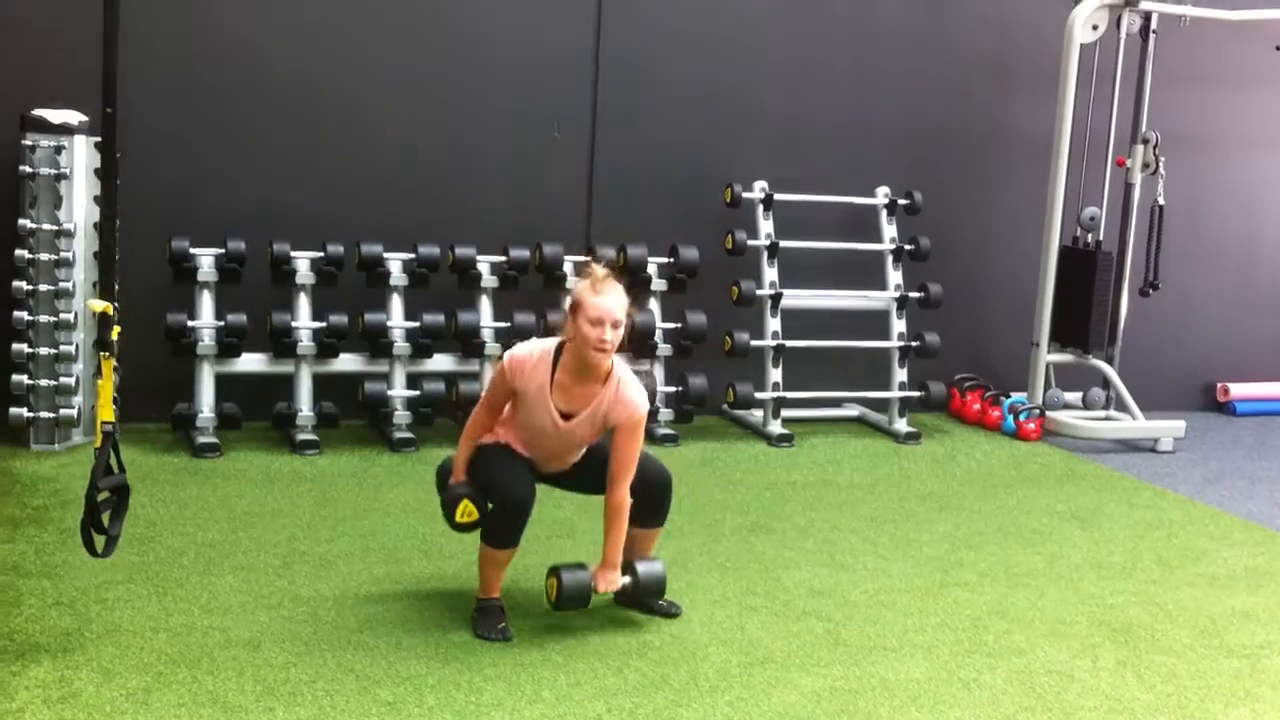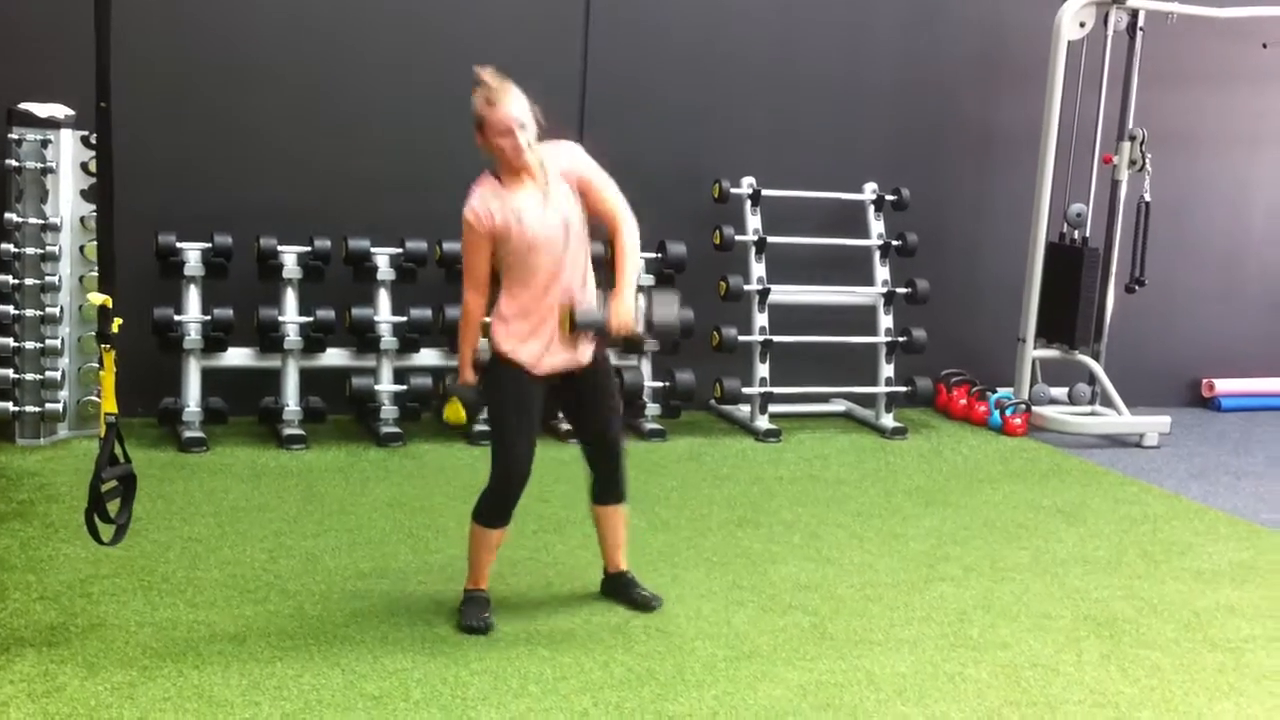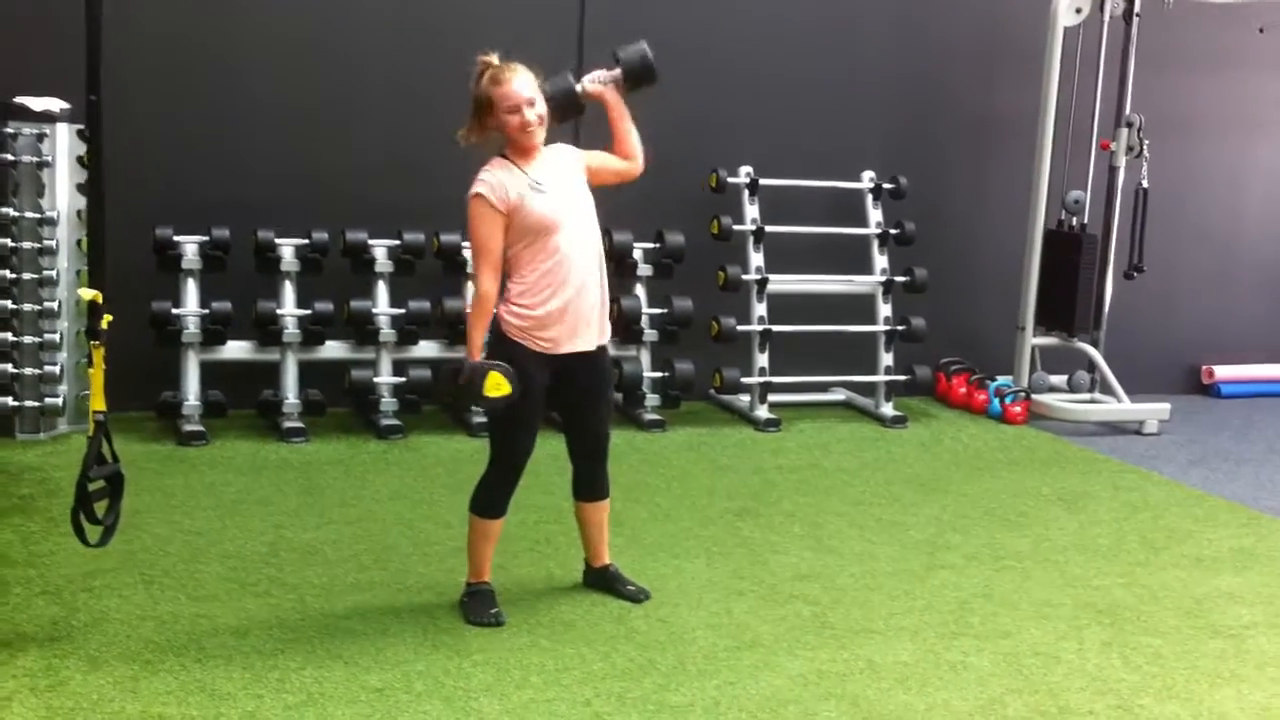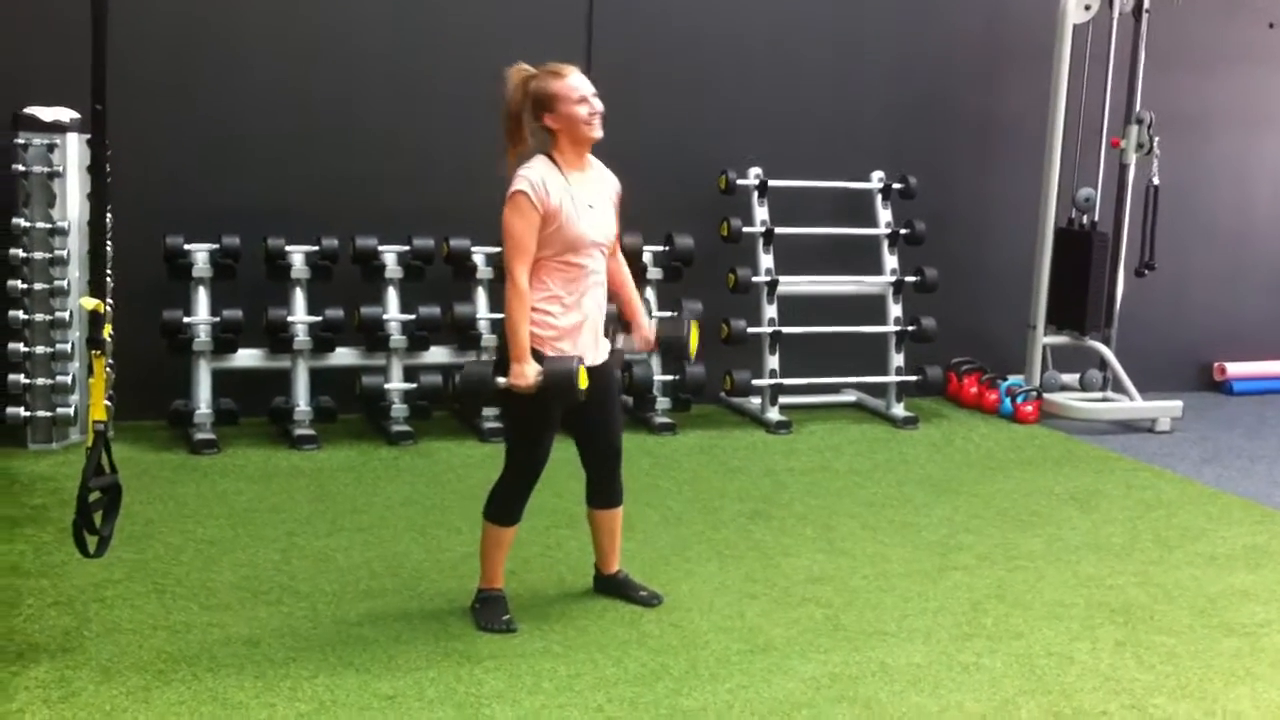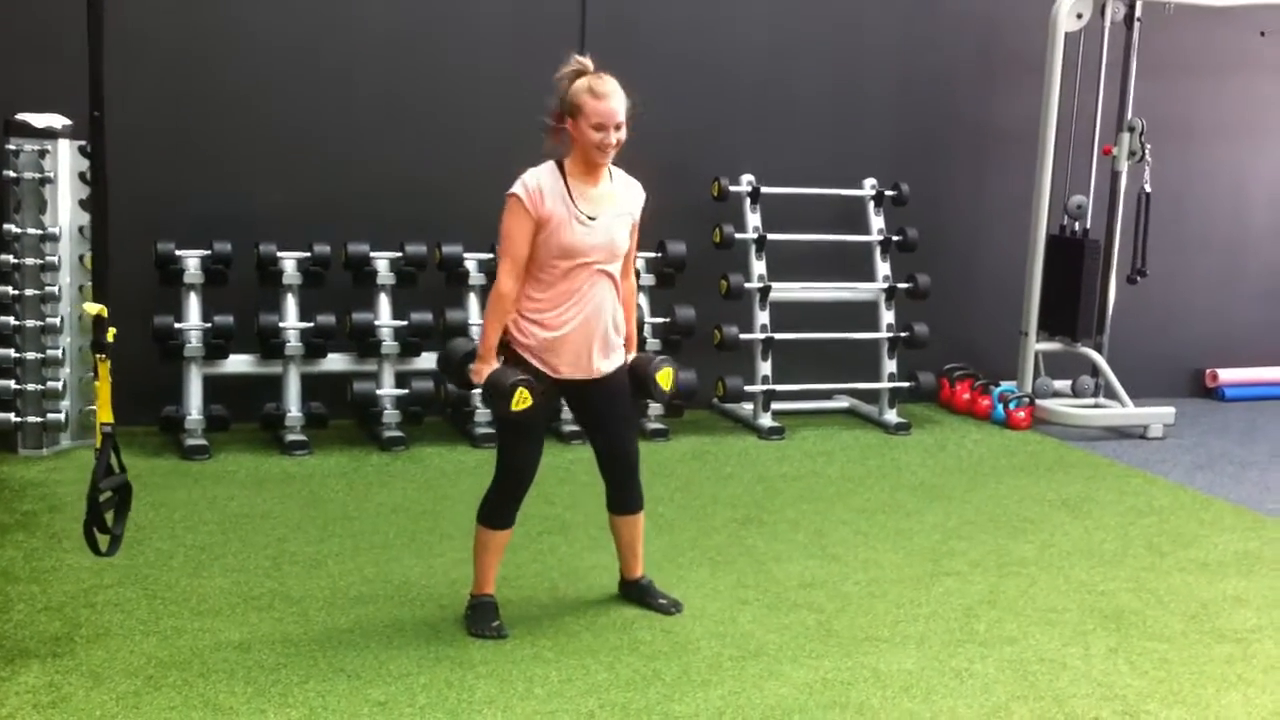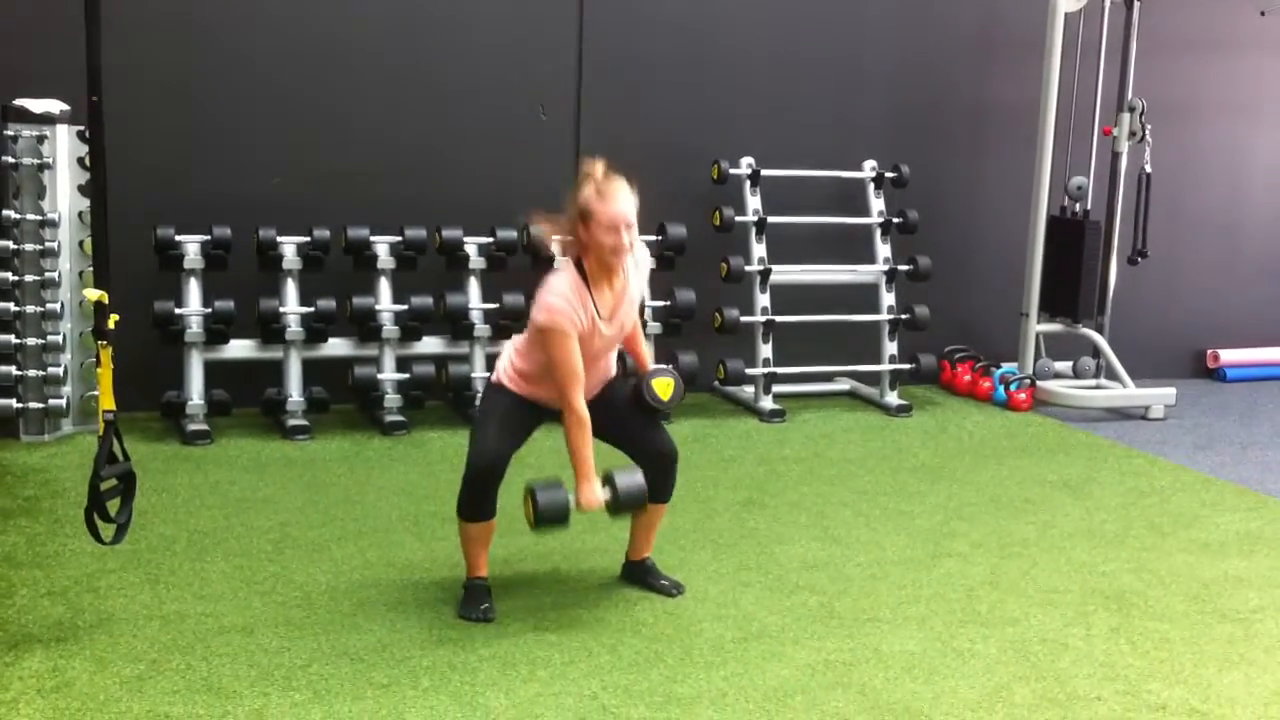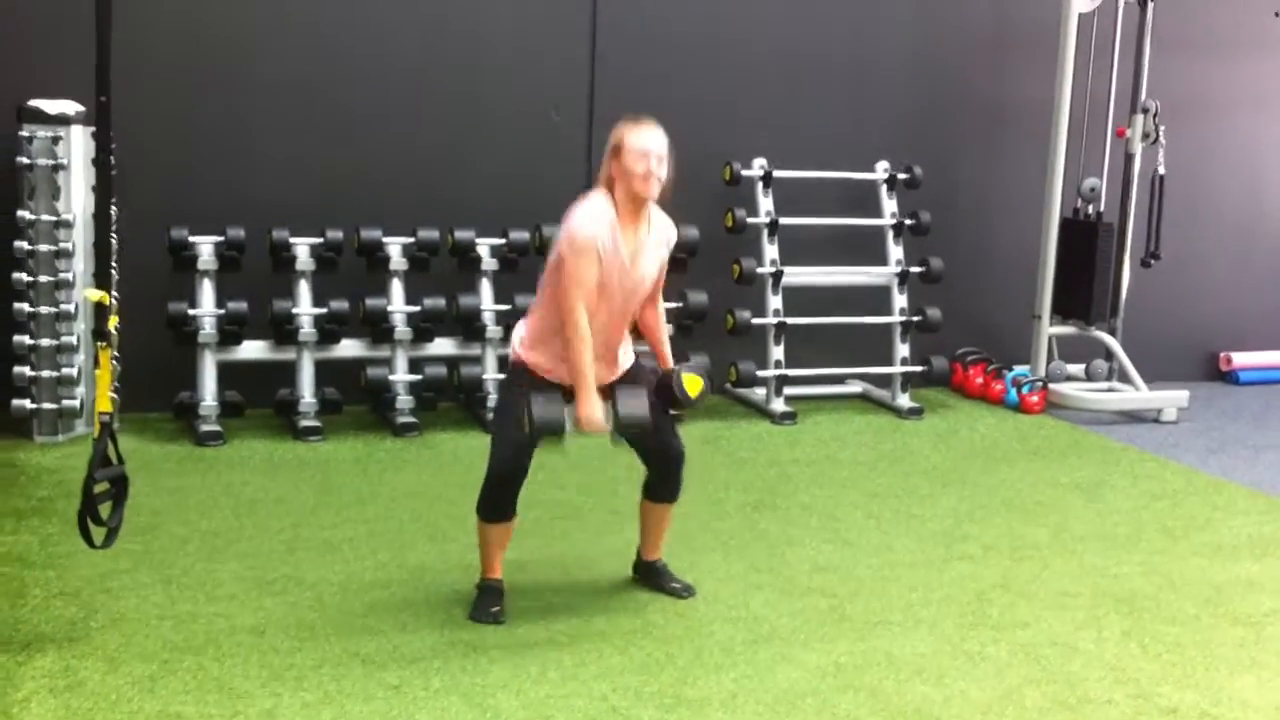
dt=0.7s
person 1, frame 1
left shoulder: (629, 396)
right shoulder: (524, 360)
left elbow: (619, 489)
right elbow: (487, 412)
left wrist: (611, 565)
right wrist: (458, 470)
left hip: (572, 459)
right hip: (506, 450)
left knee: (655, 482)
right knee: (515, 495)
left ankle: (631, 587)
right ankle: (487, 601)
person 1, frame 2
left shoulder: (564, 160)
right shoulder: (484, 205)
left elbow: (621, 223)
right elbow: (476, 294)
left wrist: (624, 294)
right wrist: (466, 368)
left hip: (583, 348)
right hip: (519, 357)
left knee: (609, 457)
right knee: (511, 473)
left ankle: (617, 574)
right ankle: (475, 593)
person 1, frame 3
left shoulder: (566, 160)
right shoulder: (492, 184)
left elbow: (632, 163)
right elbow: (486, 278)
left wrist: (610, 99)
right wrist: (473, 356)
left hip: (586, 341)
right hip: (525, 346)
left knee: (593, 456)
right knee: (507, 465)
left ankle: (599, 565)
right ankle: (478, 585)
person 1, frame 4
left shoulder: (605, 178)
right shoulder: (533, 184)
right elbow: (518, 276)
left wrist: (639, 317)
right wrist: (520, 359)
left hip: (593, 350)
right hip: (542, 355)
left knee: (607, 463)
right knee: (523, 473)
left ankle: (609, 572)
right ankle: (490, 591)
person 1, frame 5
left shoulder: (629, 192)
right shoulder: (534, 189)
right elbow: (508, 280)
left wrist: (633, 348)
right wrist: (486, 356)
left hip: (603, 361)
right hip: (535, 361)
left knee: (623, 469)
right knee: (513, 479)
left ankle: (633, 579)
right ankle: (482, 598)
person 1, frame 6
left shoulder: (637, 262)
right shoulder: (560, 298)
right elbow: (572, 403)
left wrist: (646, 369)
right wrist: (586, 480)
left hip: (599, 383)
right hip: (523, 388)
left knee: (661, 454)
right knee: (484, 466)
left ankle: (638, 562)
right ankle: (477, 580)
person 1, frame 7
left shoulder: (662, 229)
right shoulder: (588, 222)
right elbow: (577, 315)
left wrist: (667, 365)
right wrist: (585, 394)
left hip: (615, 364)
right hip: (541, 364)
left knee: (669, 454)
right knee: (507, 467)
left ankle: (650, 562)
right ankle: (490, 583)
